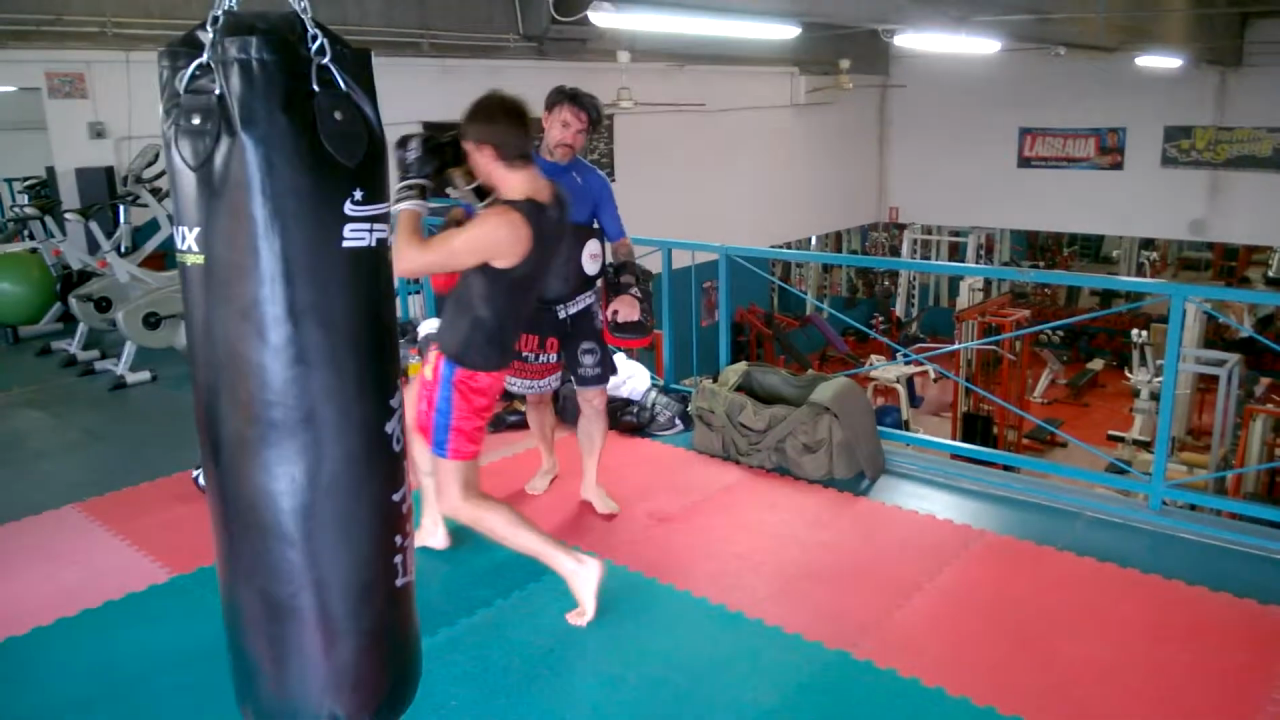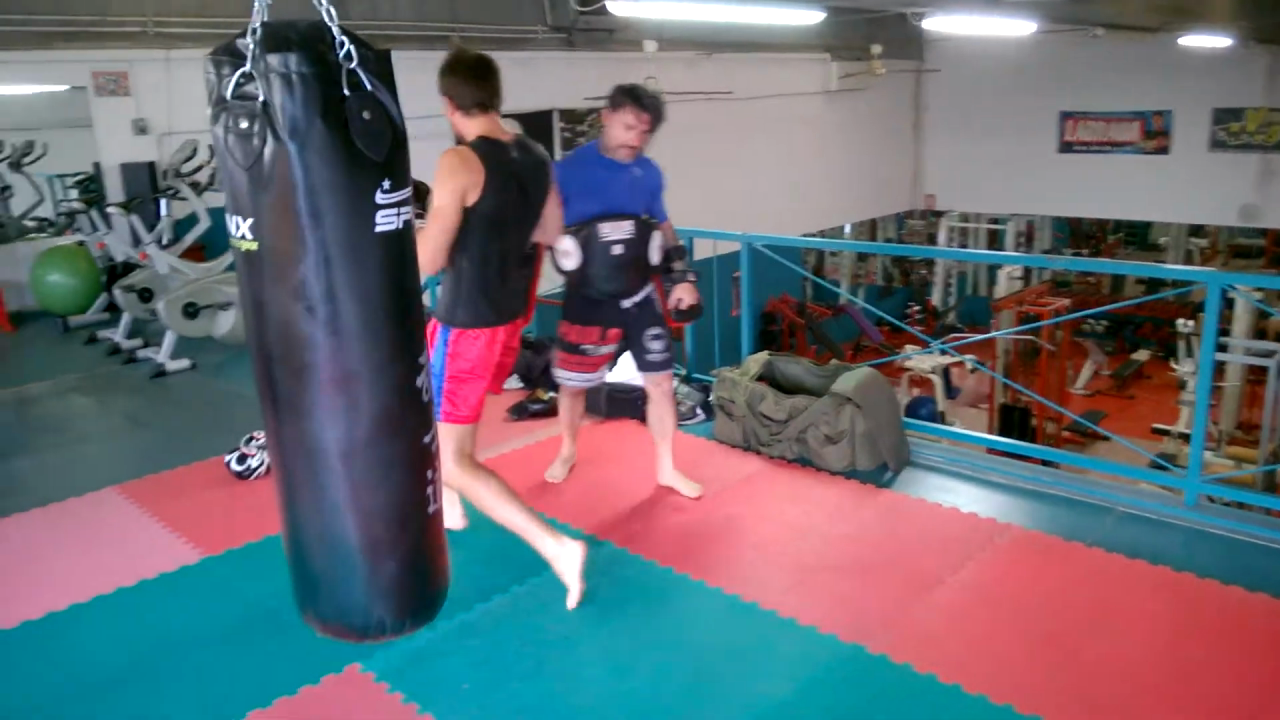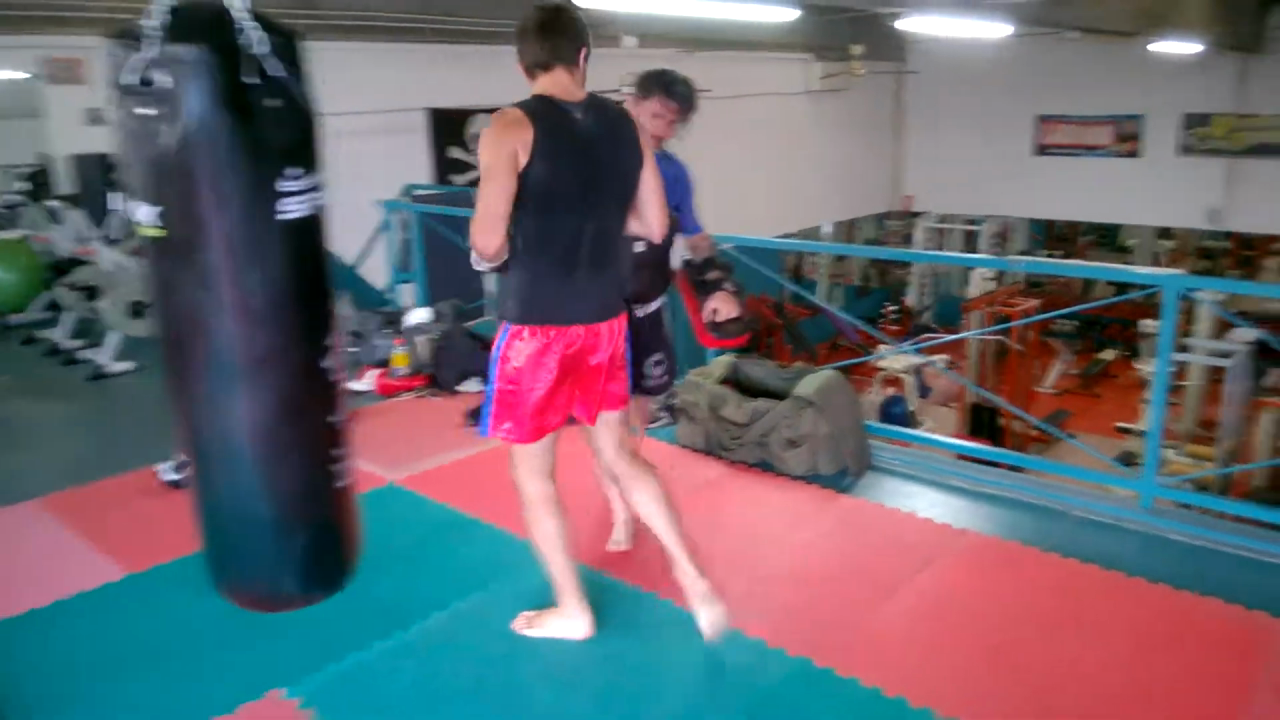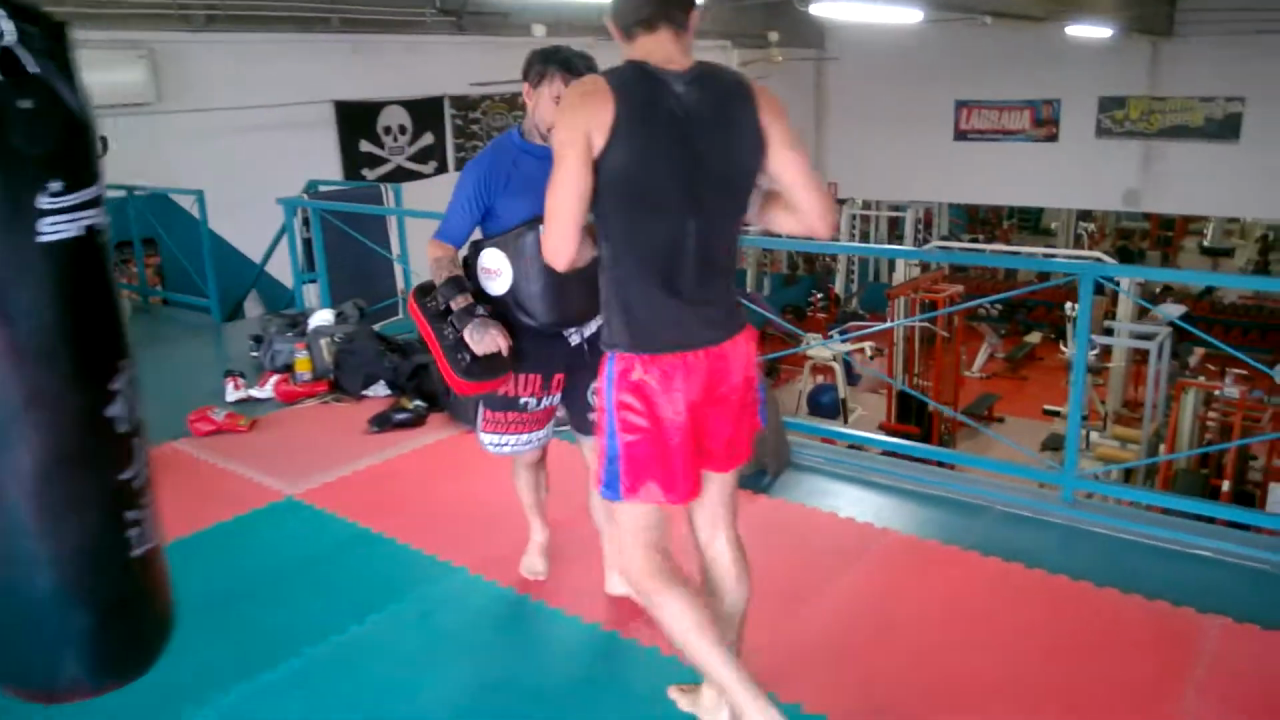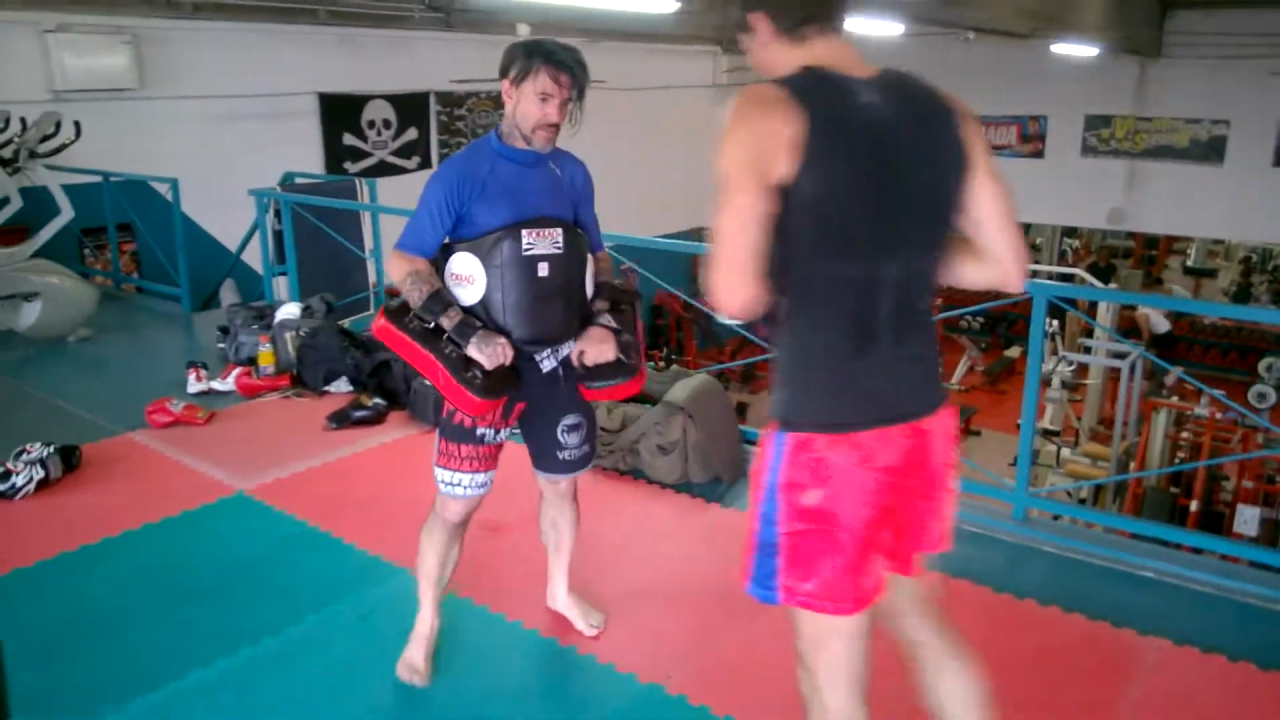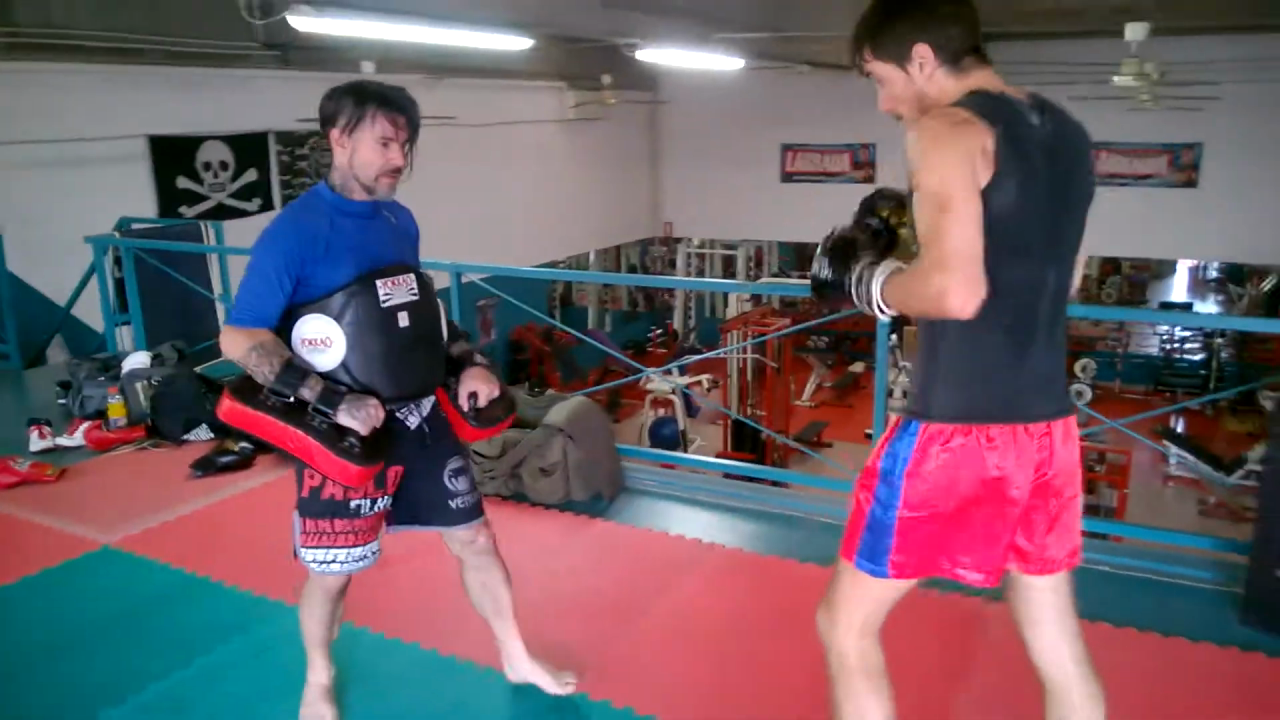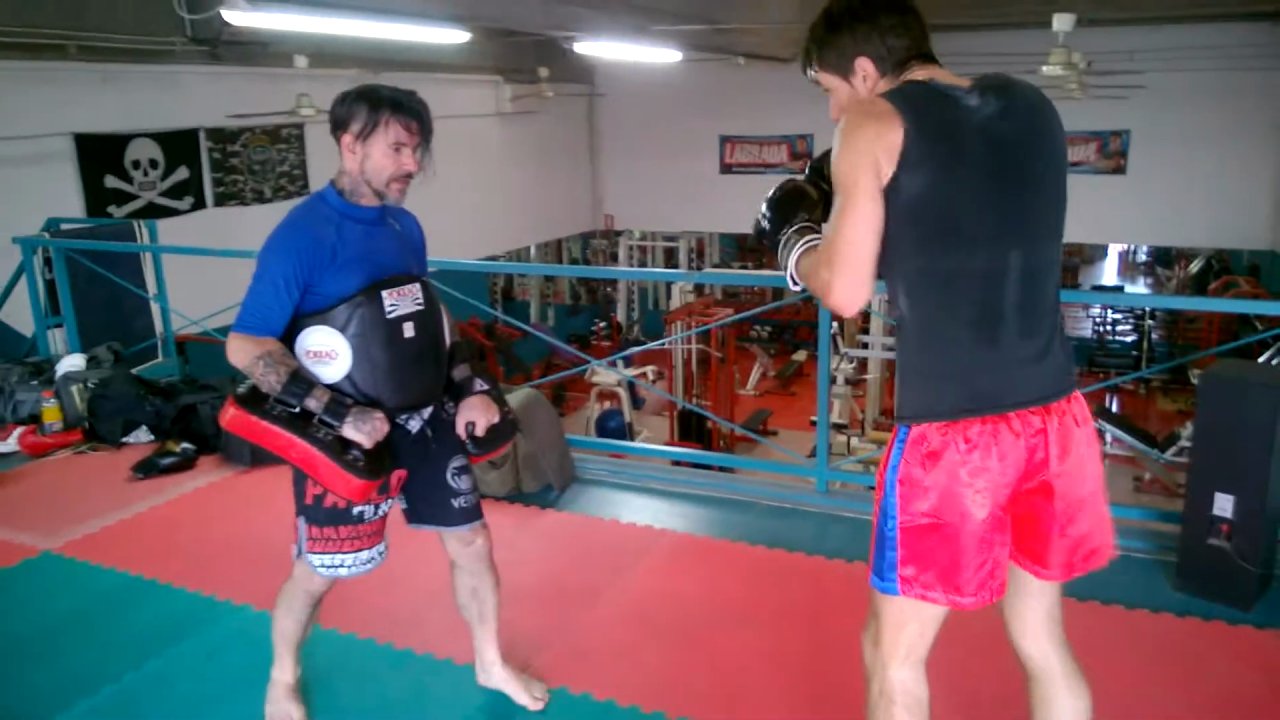
dt=0.5s
person 1, frame 1
left shoulder: (501, 224)
right shoulder: (550, 198)
left elbow: (406, 263)
left wrist: (410, 189)
left hip: (467, 364)
right hip: (480, 350)
left knee: (459, 497)
right knee: (416, 418)
left ankle: (572, 565)
right ankle: (430, 526)
person 1, frame 2
left shoulder: (460, 164)
right shoulder: (535, 158)
left elbow: (428, 262)
right elbow: (551, 230)
left wrist: (417, 224)
left hip: (466, 327)
right hip: (509, 320)
left knee: (455, 461)
right knee: (444, 420)
left ankle: (554, 545)
right ankle: (448, 506)
person 1, frame 3
left shoulder: (512, 128)
right shoulder: (626, 125)
left elbow: (490, 241)
right elbow: (654, 227)
left wrist: (484, 250)
left hip: (537, 327)
right hip: (605, 322)
left knee: (530, 475)
right knee: (619, 455)
left ankle: (571, 610)
right ankle: (696, 584)
person 1, frame 4
left shoulder: (591, 102)
right shoulder: (749, 98)
left elbow: (560, 252)
right elbow: (818, 220)
left hip: (646, 363)
right hip: (728, 348)
left knee: (640, 554)
right knee: (716, 525)
person 1, frame 5
left shoulder: (764, 115)
right shoulder: (944, 114)
left elbow: (734, 296)
right elbow: (1006, 270)
left wrist: (732, 281)
left hip: (824, 435)
right hip: (922, 419)
right knee: (916, 620)
person 1, frame 6
left shoulder: (947, 130)
right shoulder: (1068, 132)
left elbow: (956, 293)
left wrist: (866, 279)
left hip: (955, 430)
right hip: (1048, 427)
left knee: (846, 626)
right knee: (1058, 650)
person 1, frame 7
left shoulder: (873, 125)
right shoulder: (1031, 108)
left elbow: (844, 293)
left wrist: (795, 236)
left hip: (949, 431)
right hip: (1052, 414)
left knee: (894, 655)
right knee: (1042, 641)
person 2, frame 1
left shoulder: (594, 182)
left elbow: (619, 242)
left wrist: (629, 291)
left hip: (580, 306)
right hip: (530, 307)
left knee: (594, 399)
right knee: (536, 396)
left ankle: (590, 483)
right ankle: (548, 464)
person 2, frame 2
left shoulder: (649, 174)
right shoulder: (569, 170)
left elbow: (662, 225)
left wrist: (682, 277)
left hip: (639, 296)
right hip: (588, 298)
left knee: (661, 384)
right knee: (574, 386)
left ankle: (666, 468)
right ankle: (568, 451)
person 2, frame 3
left shoulder: (674, 172)
left elbow: (694, 237)
left wrist: (721, 286)
left hip: (649, 308)
left knee: (642, 408)
right ankle: (622, 511)
person 2, frame 4
right shoulder: (491, 166)
right elbow: (441, 252)
right wrist: (472, 320)
left hip: (587, 332)
right hip: (522, 337)
left knee: (603, 452)
right knee: (529, 453)
left ankle: (614, 568)
right ankle: (539, 534)
person 2, frame 5
left shoulder: (573, 174)
right shoulder: (463, 172)
left elbow: (594, 259)
right elbow: (404, 263)
left wrist: (601, 324)
right wrist: (466, 334)
left hip: (556, 357)
right hip: (487, 363)
left knee: (561, 487)
right knee: (455, 505)
left ankle: (559, 591)
right ankle: (426, 626)
person 2, frame 6
left shoulder: (400, 222)
right shoulder: (293, 231)
right elbow: (238, 338)
left wrist: (465, 363)
right wrist: (331, 402)
left hip: (415, 413)
right hip: (344, 430)
left knee: (474, 539)
right knee: (332, 572)
left ankle: (517, 659)
person 2, frame 7
left shoulder: (407, 227)
right shoulder: (301, 236)
right elbow: (244, 345)
left wrist: (468, 388)
right wrist: (335, 413)
left hip: (421, 416)
right hip: (346, 434)
left knee: (472, 542)
right knee: (318, 571)
left ankle: (490, 663)
